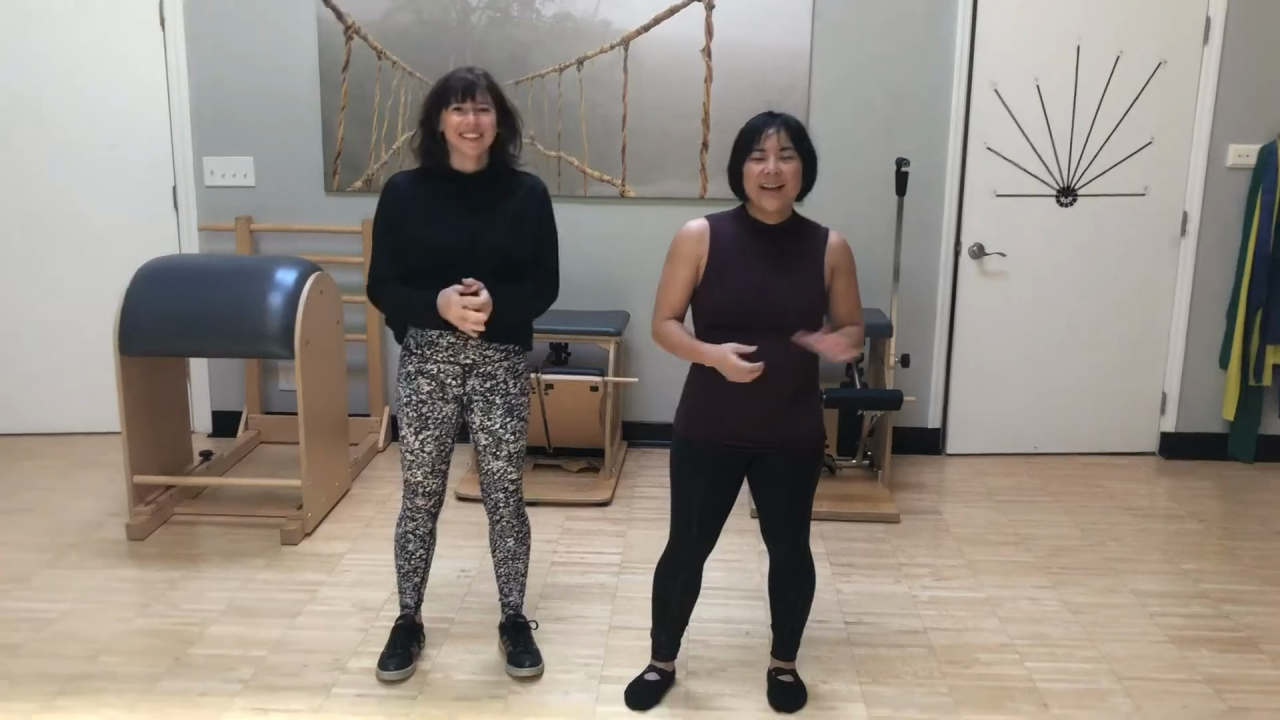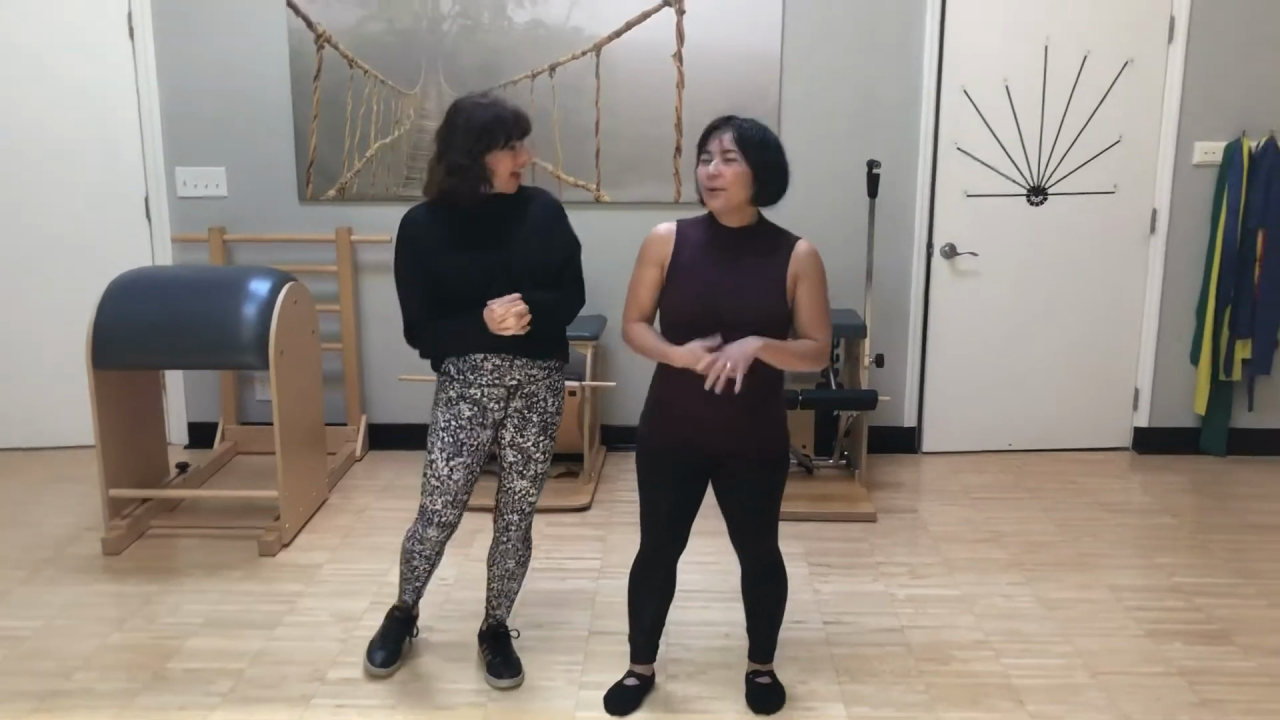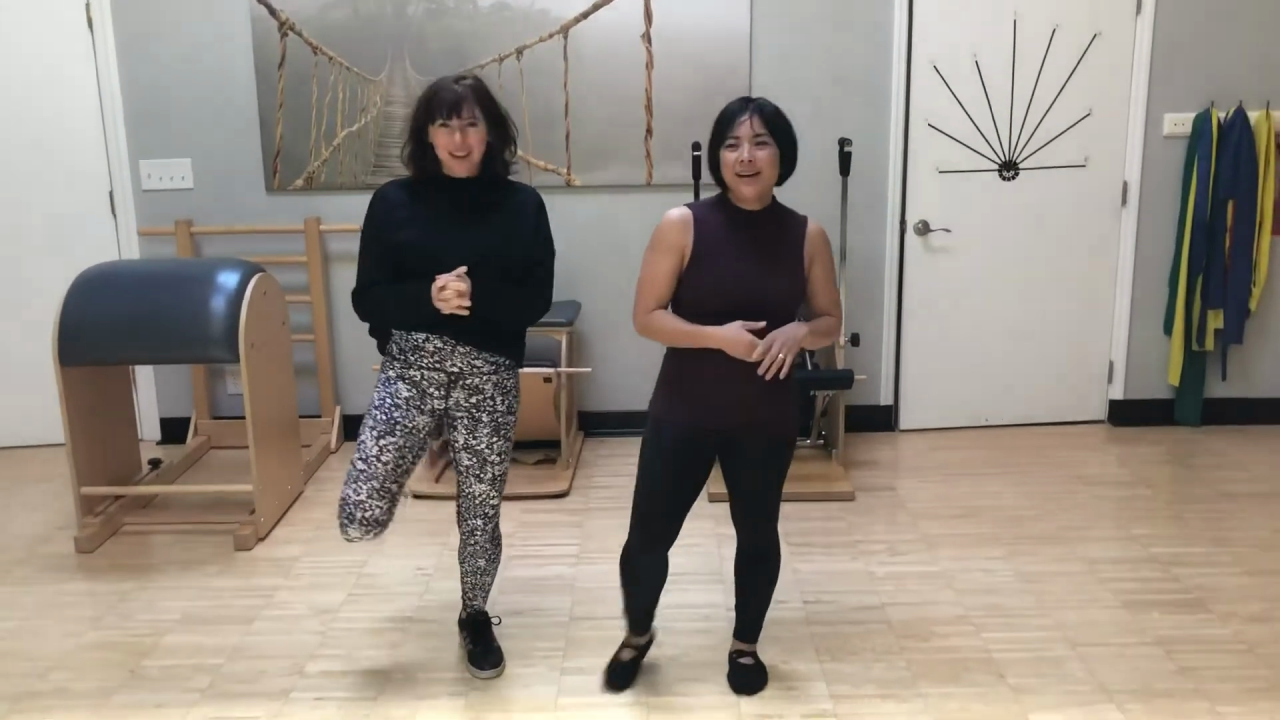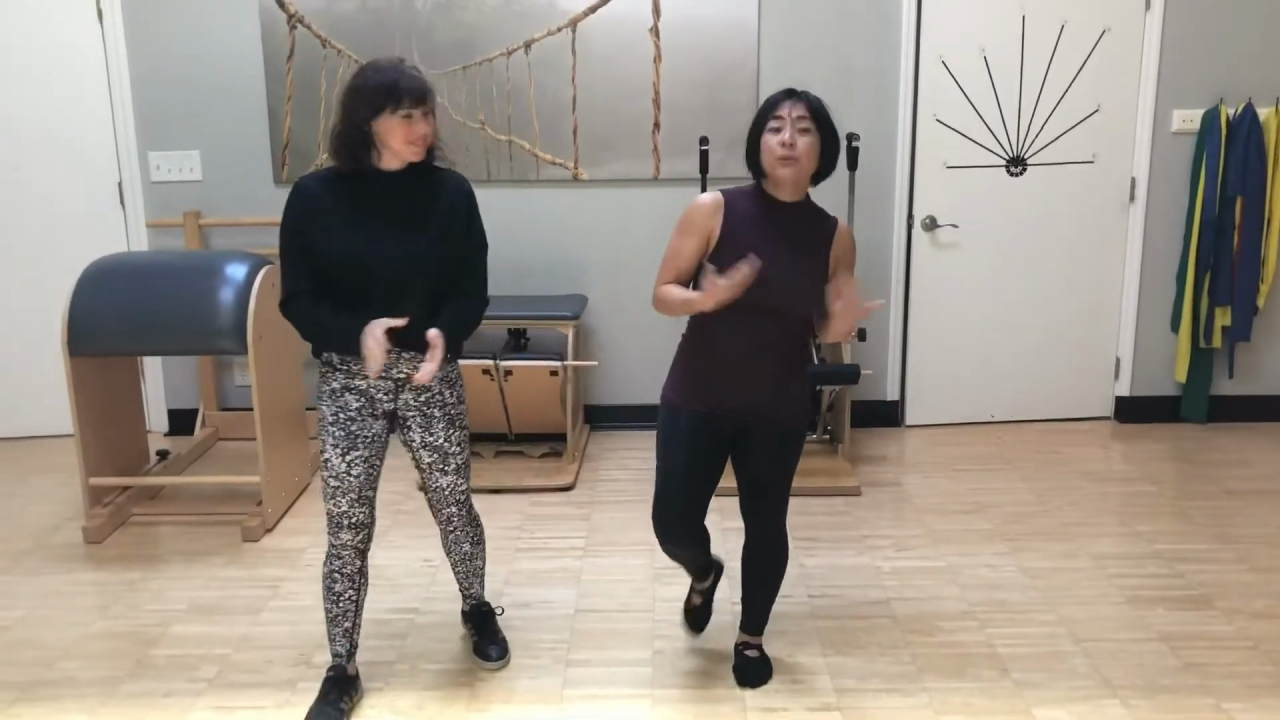
dt=1s
person 1, frame 1
left shoulder: (527, 194)
right shoulder: (405, 192)
left elbow: (545, 286)
right elbow: (381, 287)
left wrist: (496, 302)
right wrist: (437, 303)
left hip: (501, 361)
right hip: (426, 359)
left knee: (504, 497)
right knee: (420, 496)
left ankle: (514, 621)
right ankle: (408, 621)
person 1, frame 2
left shoulder: (542, 210)
right shoulder: (424, 226)
left elbow: (572, 295)
right elbow: (419, 329)
left wrist: (530, 309)
right wrist: (484, 322)
left hip: (538, 382)
right hip: (466, 383)
left knee: (516, 515)
right knee: (439, 511)
left ankle: (496, 628)
right ankle: (403, 614)
person 1, frame 3
left shoulder: (521, 205)
right shoulder: (394, 202)
left elbow: (536, 299)
right elbow: (367, 299)
left wrist: (477, 297)
right wrist: (429, 297)
left hip: (489, 374)
right hip: (410, 366)
left knee: (480, 513)
right knee: (358, 517)
left ankle: (475, 618)
right ankle: (390, 475)
person 1, frame 4
left shoulder: (450, 193)
right shoulder: (316, 196)
left elbow: (472, 292)
right elbow: (298, 300)
left wrist: (444, 334)
right wrist: (356, 333)
left hip: (430, 376)
right hip: (348, 381)
left knee: (454, 506)
right knee: (348, 528)
left ankle: (476, 608)
person 2, frame 1
left shoulder: (829, 247)
right shoulder: (700, 236)
left elbow: (854, 330)
right elbow: (663, 323)
left wrist: (838, 341)
right wrist: (712, 354)
left hip: (793, 435)
right hip: (707, 431)
left knee: (789, 549)
right knee: (687, 547)
left ankle: (783, 662)
right ankle: (661, 661)
person 2, frame 2
left shoulder: (796, 255)
right shoulder: (668, 240)
left elbow: (817, 352)
right elbow: (633, 323)
left wrist: (756, 346)
right wrist: (677, 354)
left hip: (755, 441)
right hip: (670, 434)
left knee: (759, 553)
right knee: (658, 551)
left ankle: (761, 666)
right ankle: (641, 665)
person 2, frame 3
left shoulder: (806, 235)
right shoulder: (682, 225)
left elbow: (830, 320)
right elbow: (646, 316)
left wrist: (798, 333)
right wrist: (718, 336)
left hip: (766, 418)
right hip: (682, 413)
left knee: (757, 533)
right knee: (649, 533)
left ankle: (745, 645)
right ankle: (636, 636)
person 2, frame 4
left shoulder: (833, 234)
right shoulder: (712, 209)
left elbow: (833, 329)
right elbow: (662, 294)
left wrist: (841, 319)
right wrist: (702, 297)
left hip: (778, 410)
right hip: (697, 398)
left knee: (766, 525)
right knee: (672, 520)
left ankle: (750, 637)
right ankle: (703, 572)
